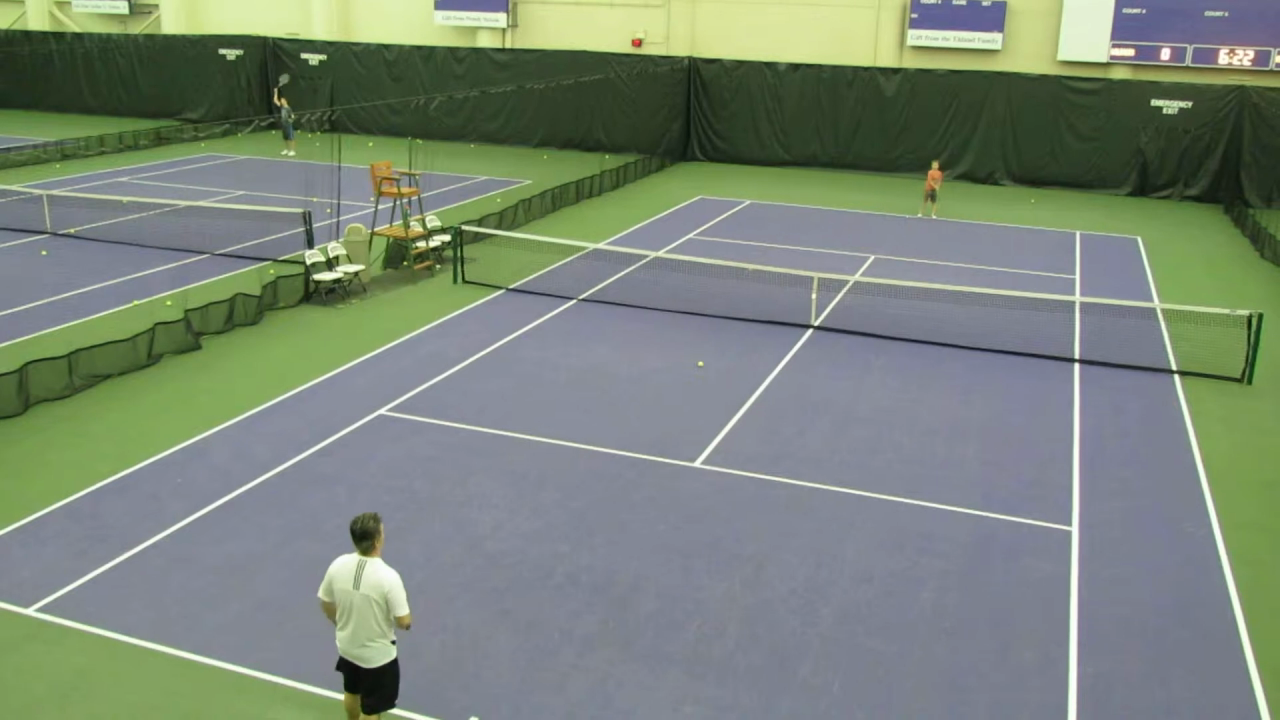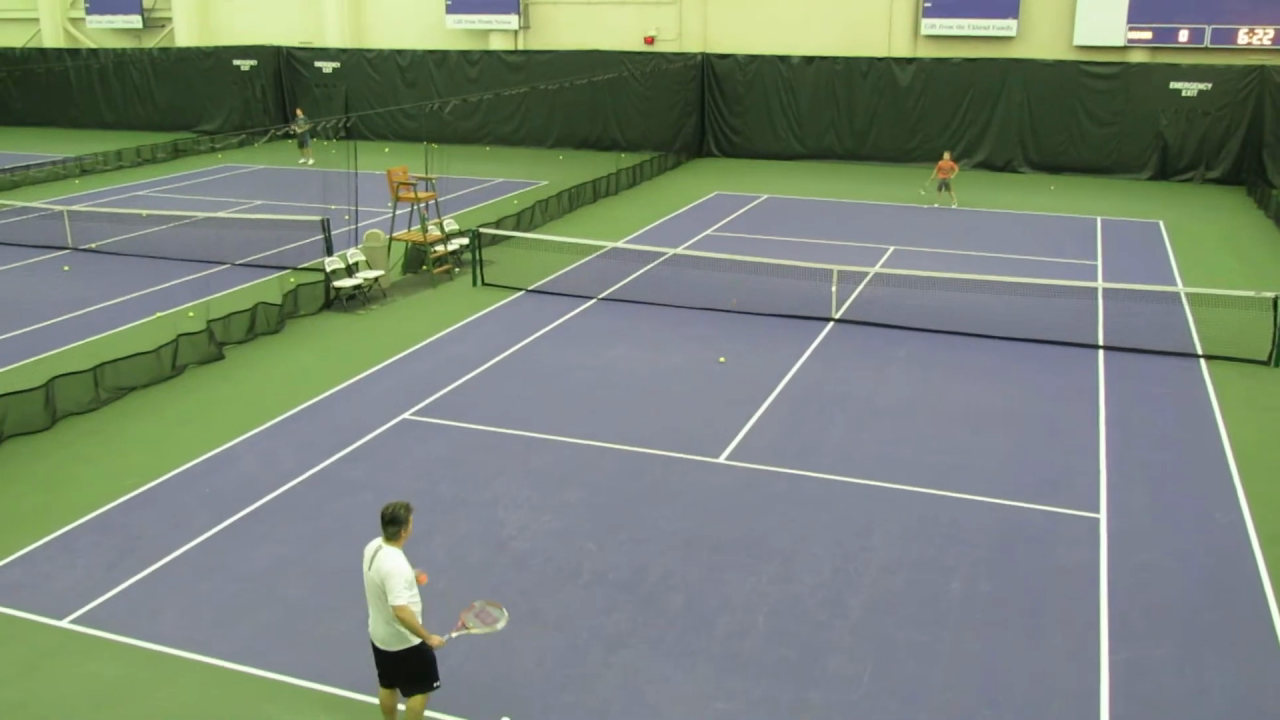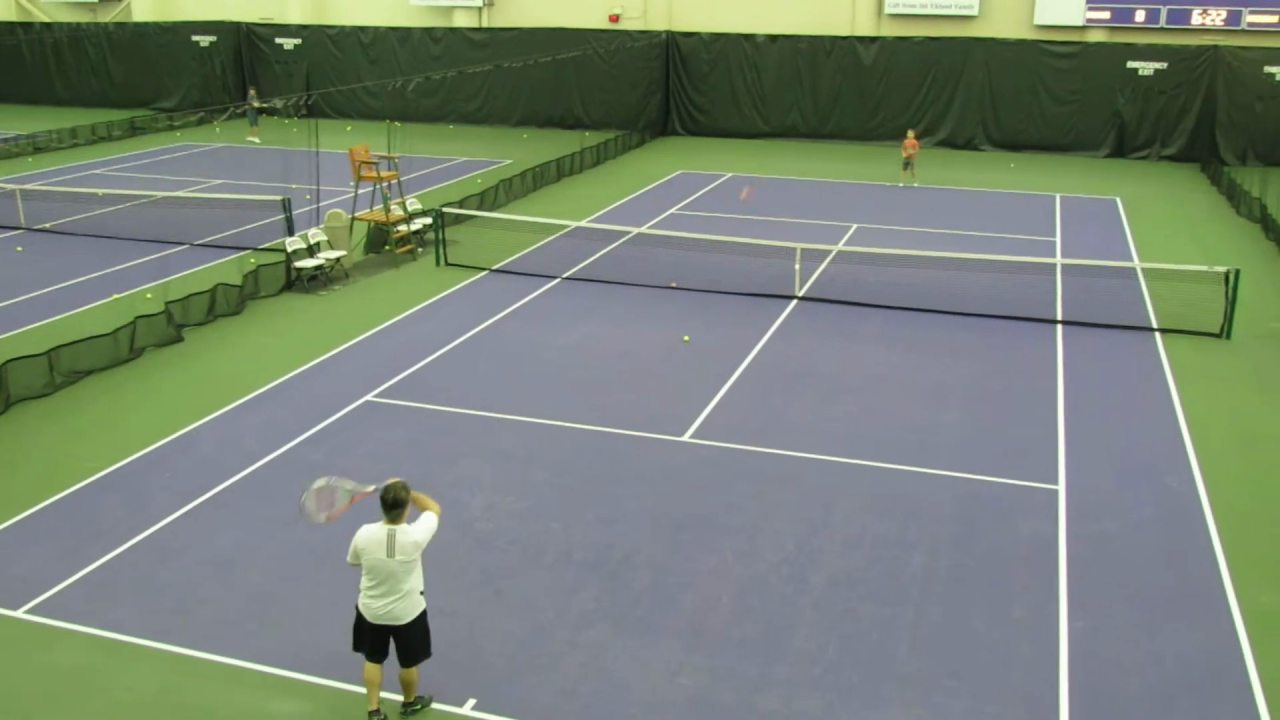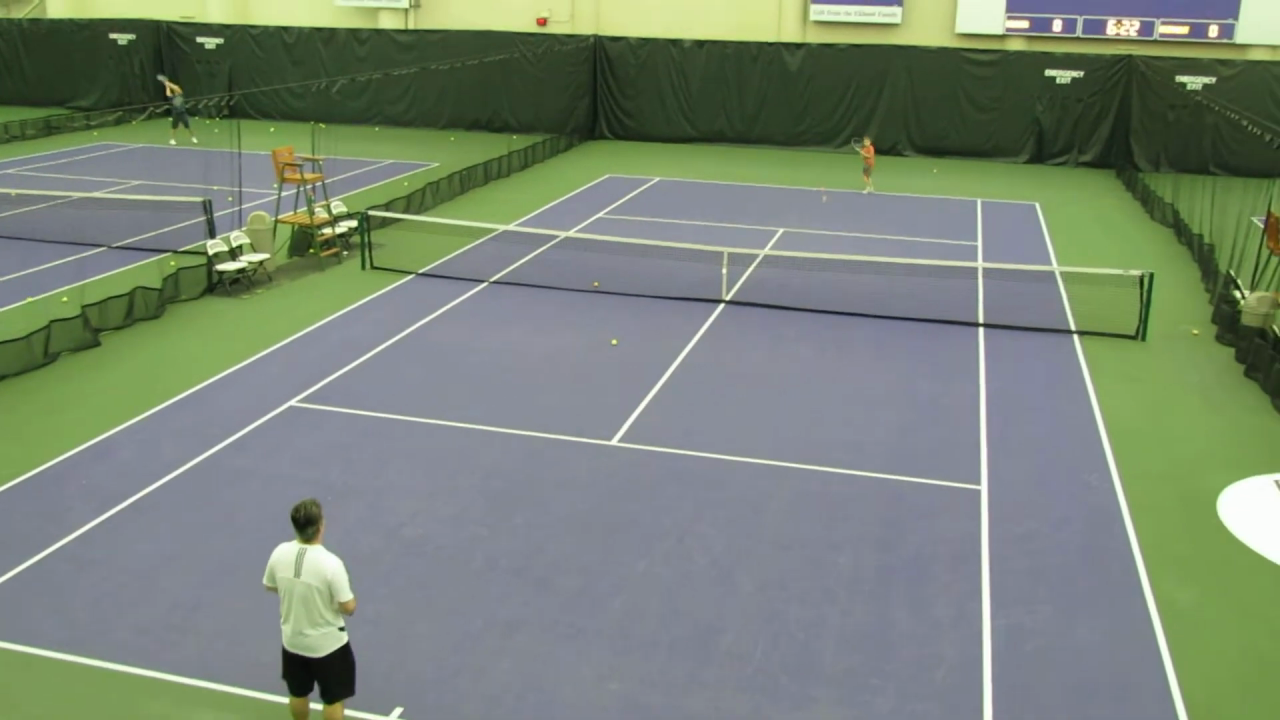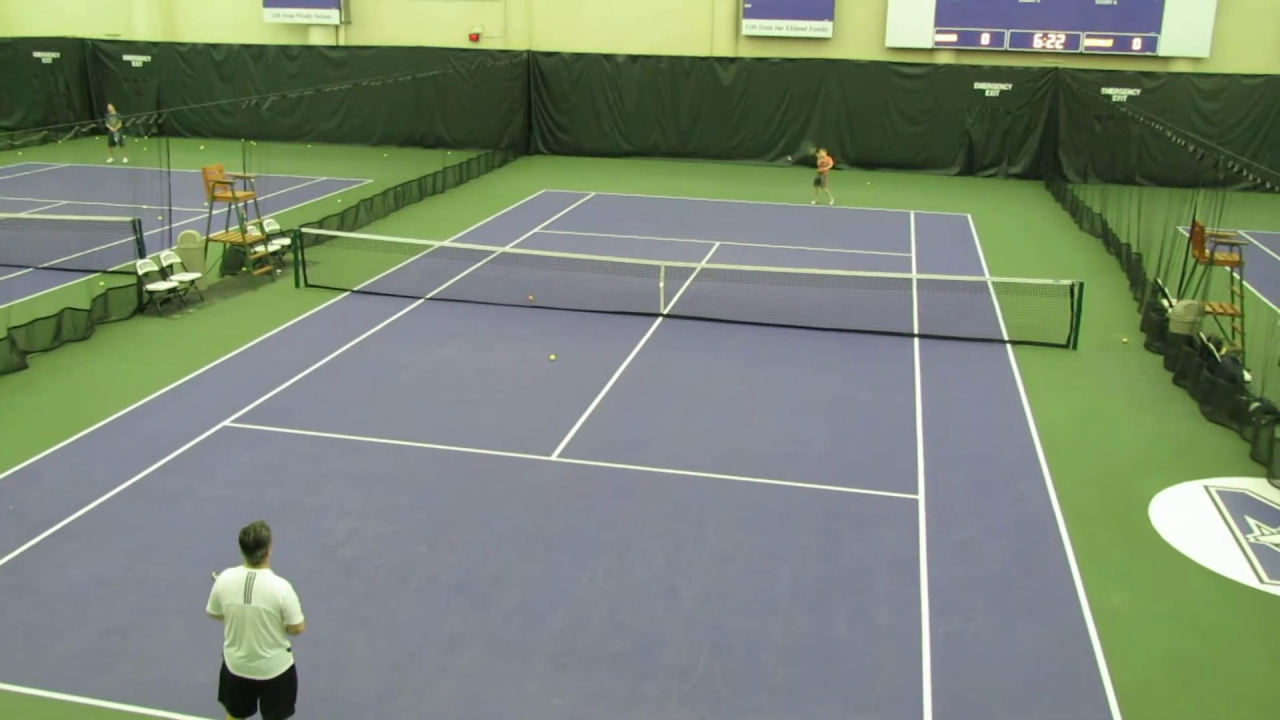
dt=1s
person 1, frame 1
left shoulder: (338, 565)
right shoulder: (388, 577)
left elbow: (327, 606)
right elbow: (403, 621)
right wrist: (407, 621)
left hip: (346, 647)
right hip: (378, 655)
left knee: (352, 693)
person 1, frame 2
left shoulder: (374, 546)
right shoulder: (396, 566)
right elbow: (401, 612)
right wrist: (427, 637)
left hip: (379, 635)
right hip: (404, 641)
left knee: (387, 685)
right knee: (419, 691)
person 1, frame 3
left shoulder: (364, 534)
right shoulder: (416, 536)
left elbow: (354, 561)
right elbow: (434, 508)
right wrist: (407, 494)
left hip: (371, 611)
right hip: (408, 613)
left knee: (373, 660)
right knee: (409, 662)
person 1, frame 4
left shoulder: (280, 553)
right shoulder: (330, 563)
left elbow: (270, 586)
right elbow: (348, 607)
left hip: (292, 641)
right hip: (328, 645)
left knee: (298, 694)
right knee: (333, 700)
person 1, frame 5
left shoulder: (225, 579)
right shoulder: (280, 588)
left elbow: (214, 614)
right elbow: (297, 628)
left hip: (236, 664)
right hip: (274, 668)
